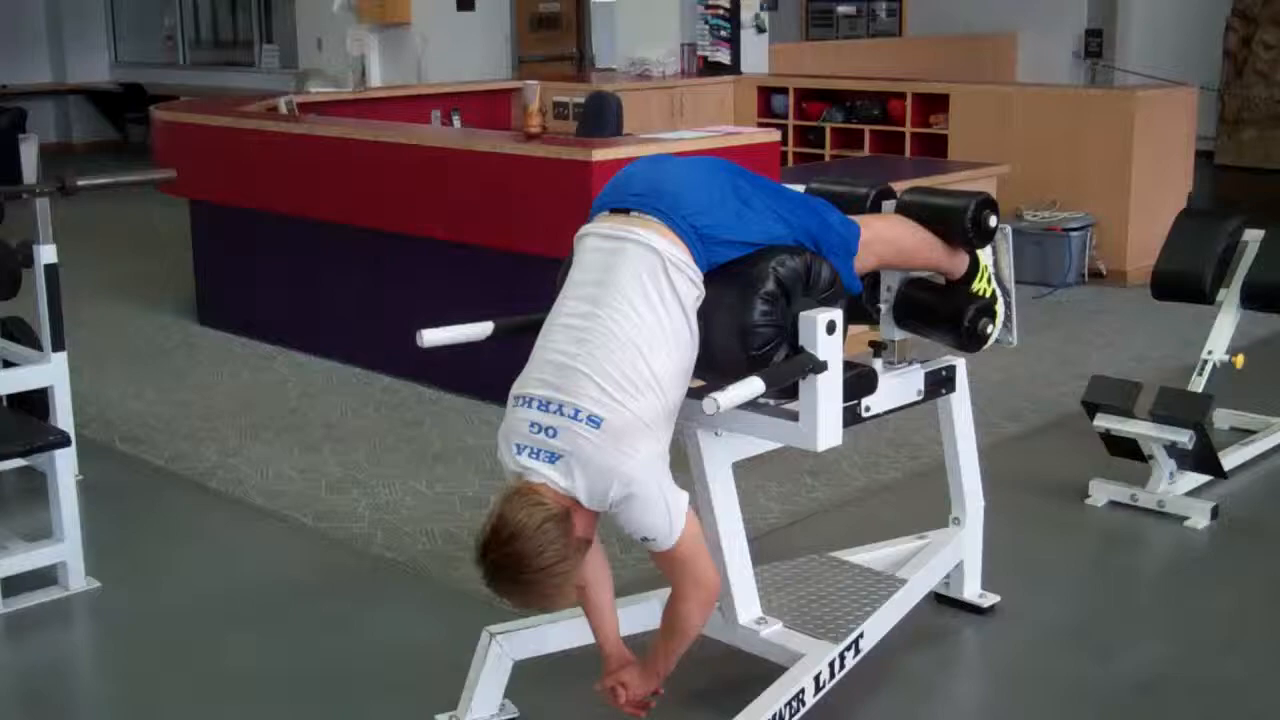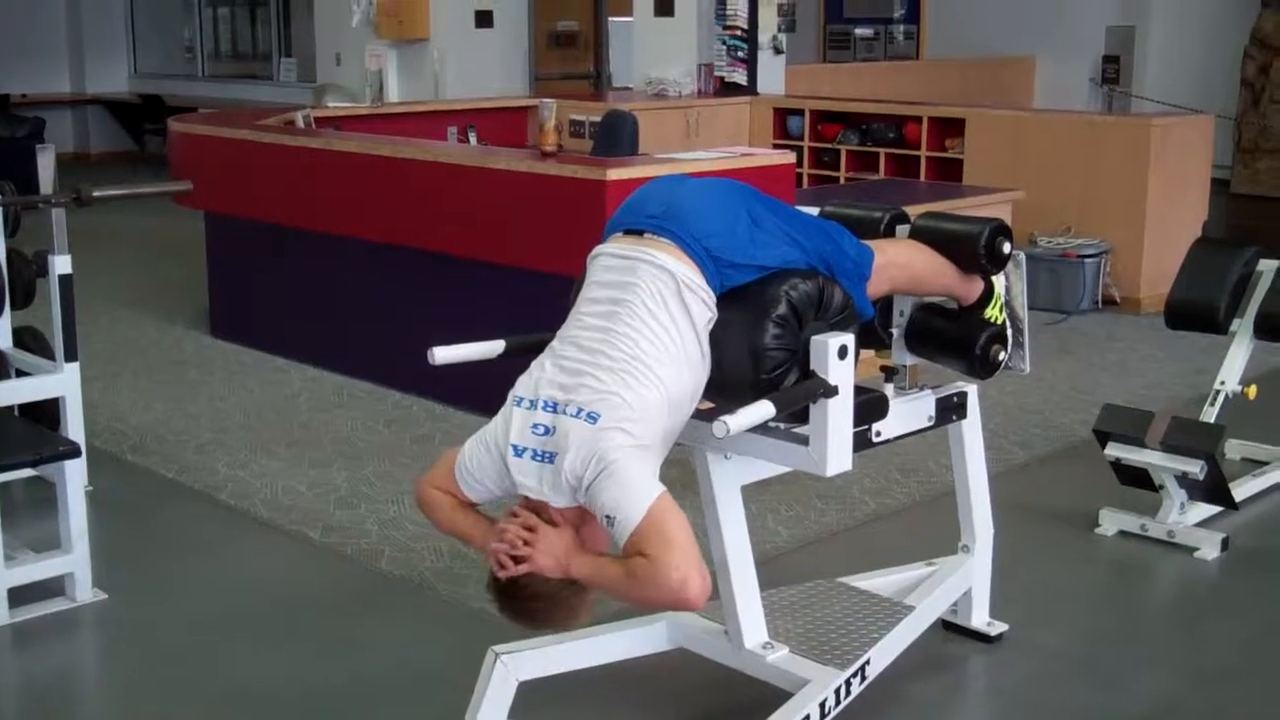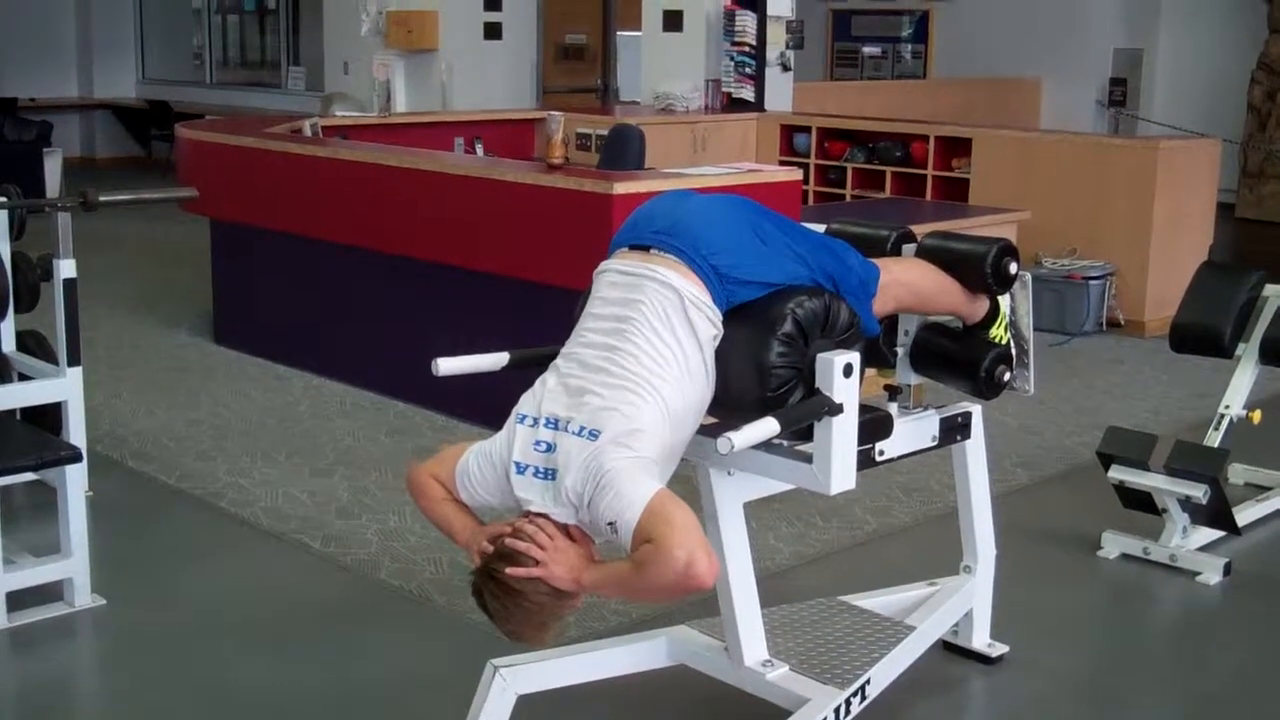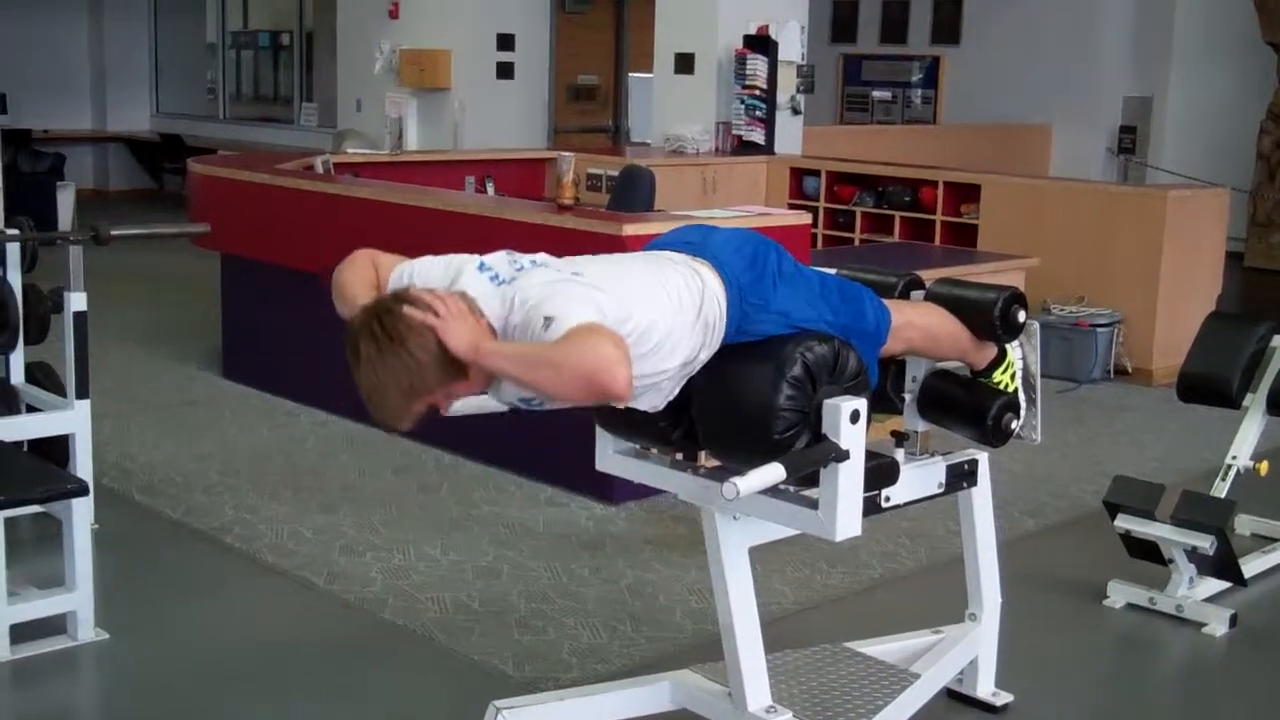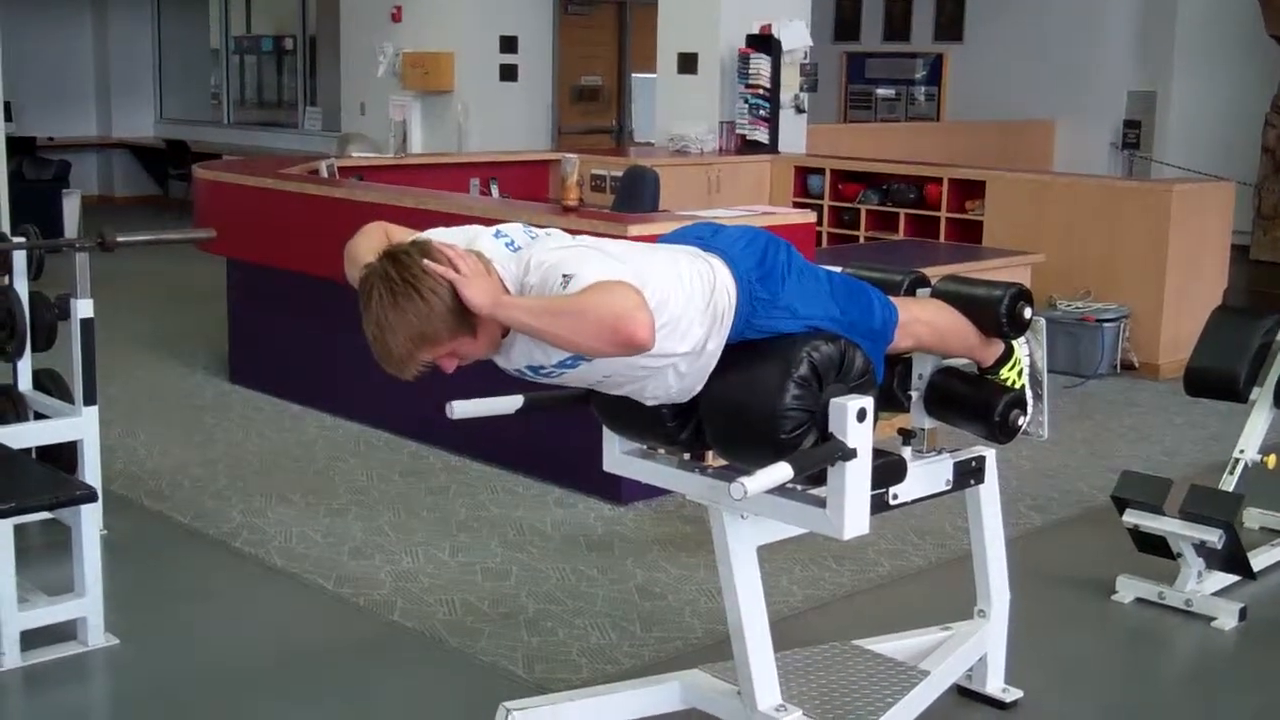
dt=1s
person 1, frame 1
left shoulder: (620, 468)
right shoulder: (517, 439)
left elbow: (699, 587)
right elbow: (577, 544)
left wrist: (651, 674)
right wrist: (614, 654)
left hip: (690, 210)
right hip: (618, 209)
left knee: (858, 248)
left ankle: (965, 268)
person 1, frame 2
left shoulder: (605, 465)
right shoulder: (508, 442)
left elbow: (686, 585)
right elbow: (433, 490)
left wrist: (575, 562)
right wrist: (493, 541)
left hip: (705, 233)
right hip: (637, 227)
left knee: (867, 275)
left ankle: (976, 294)
person 1, frame 3
left shoulder: (605, 479)
right shoulder: (510, 459)
left elbow: (692, 567)
right elbow: (423, 478)
left wrist: (588, 575)
right wrist: (475, 541)
left hip: (709, 251)
right hip: (646, 234)
left knee: (871, 289)
left ankle: (982, 311)
person 1, frame 4
left shoulder: (541, 314)
right shoulder: (446, 282)
left elbow: (610, 376)
right elbow: (355, 269)
left wrist: (484, 351)
right wrist: (379, 331)
left hip: (734, 287)
right hip: (675, 261)
left knee: (883, 333)
left ankle: (991, 360)
person 1, frame 5
left shoulder: (552, 273)
right shoulder: (454, 256)
left elbow: (631, 326)
right elbow: (369, 238)
left wrist: (498, 305)
right wrist: (384, 293)
left hip: (745, 284)
right hip: (685, 259)
left knee: (892, 327)
left ankle: (998, 354)
